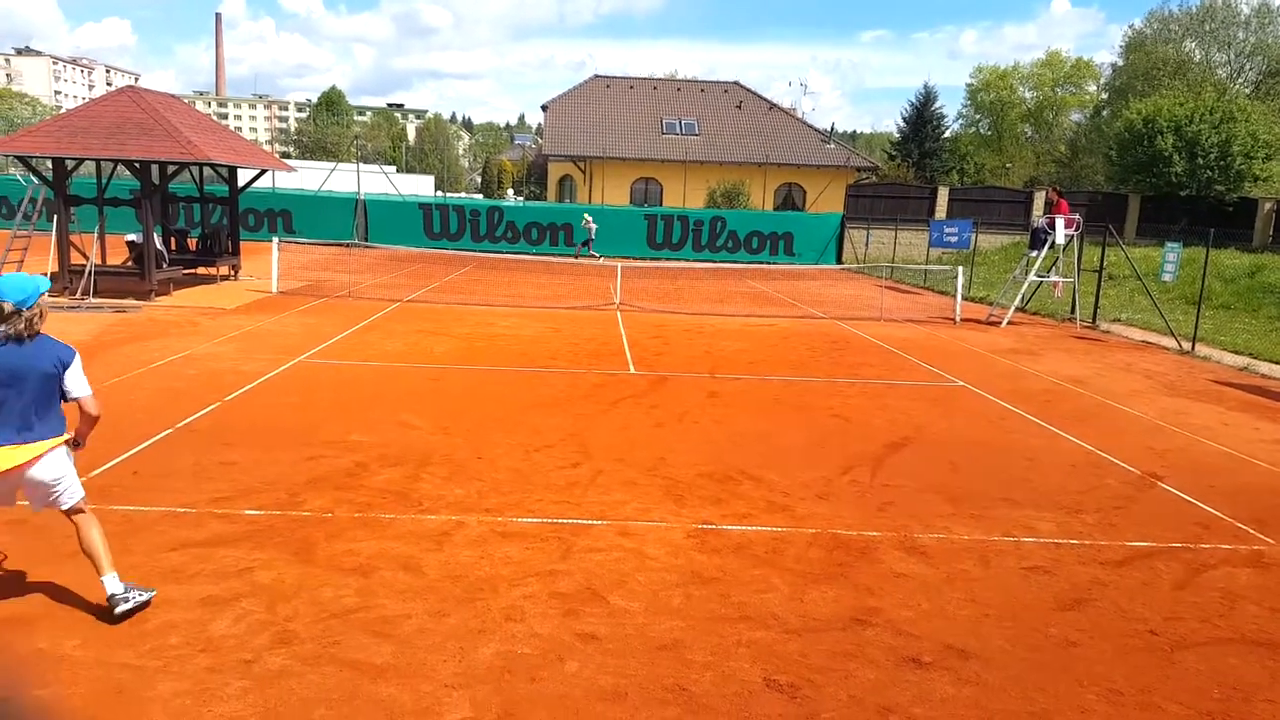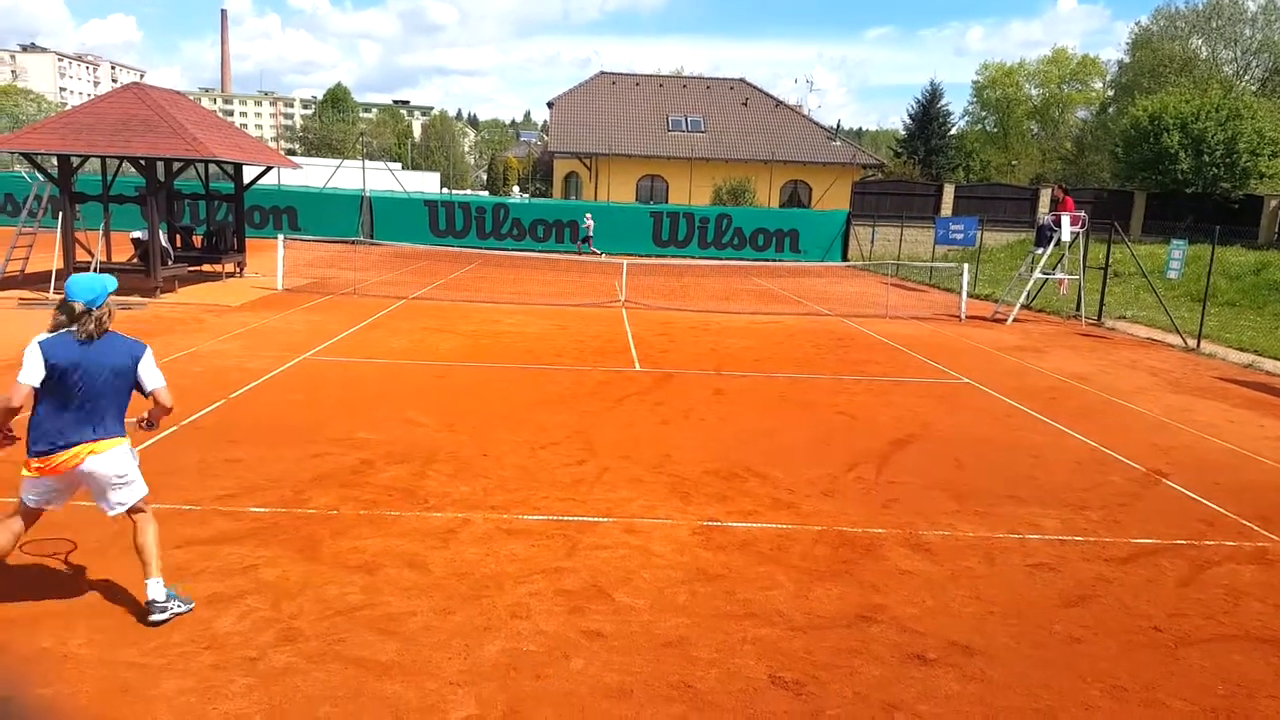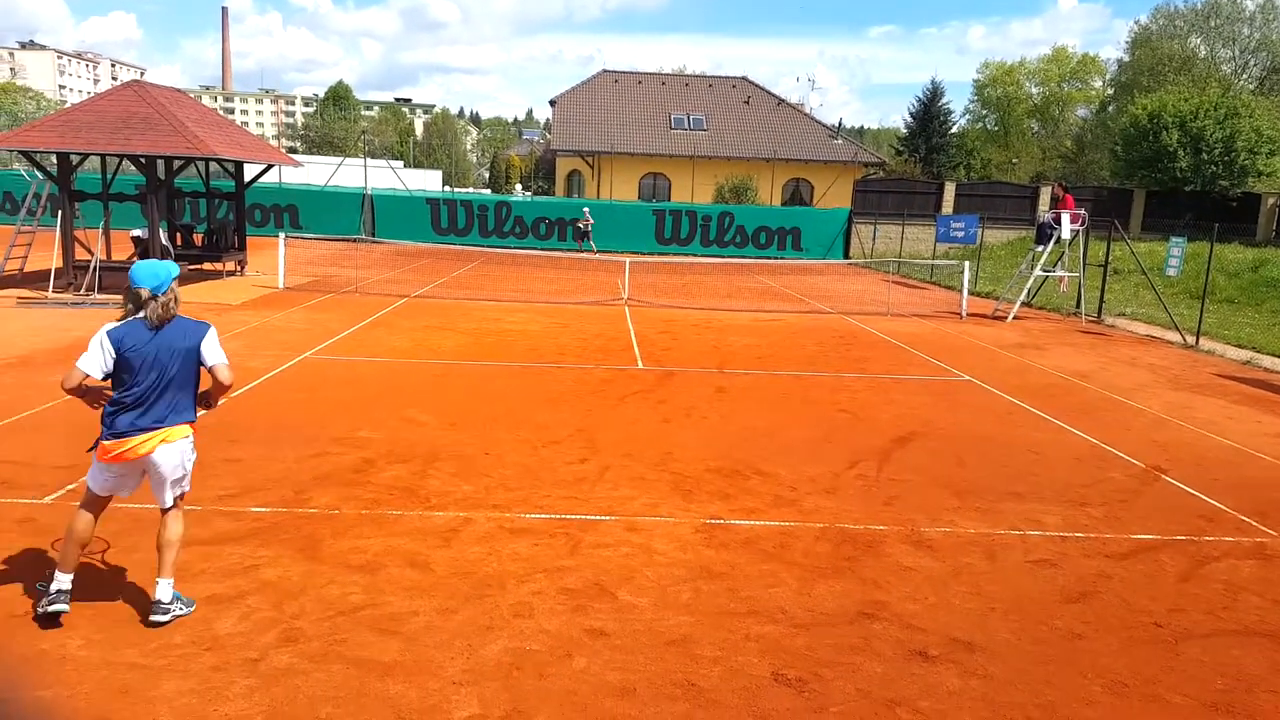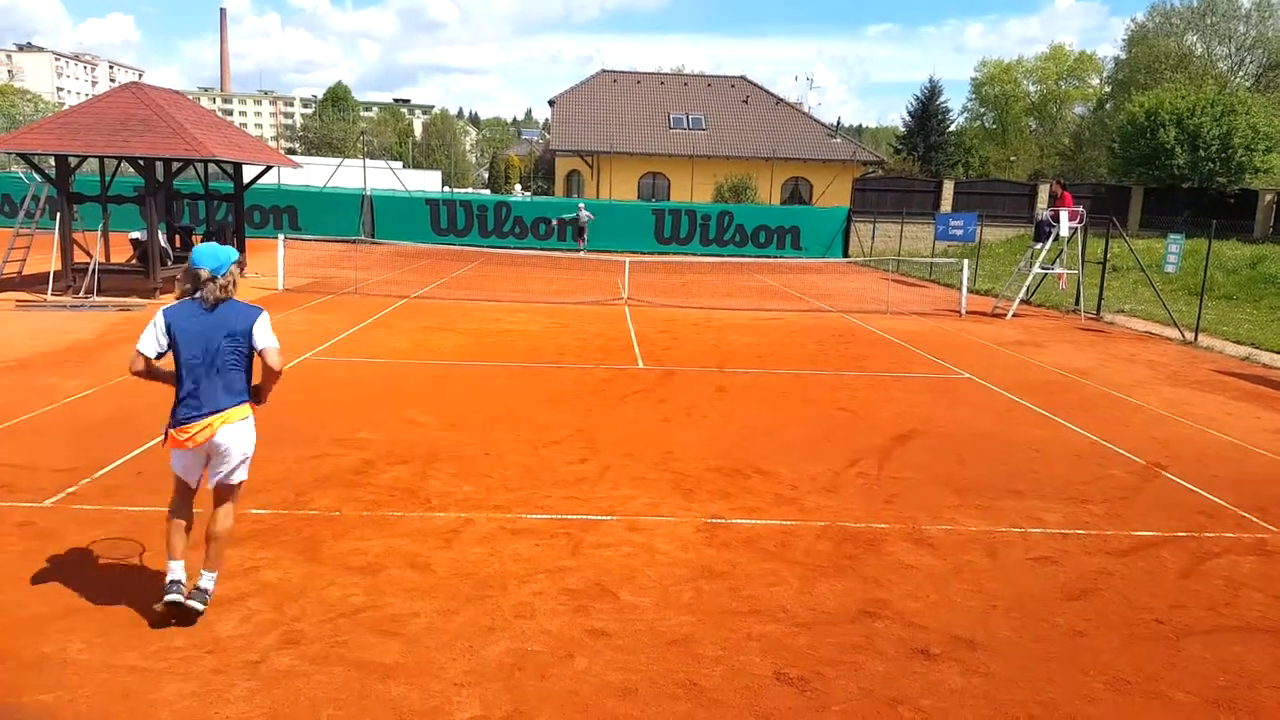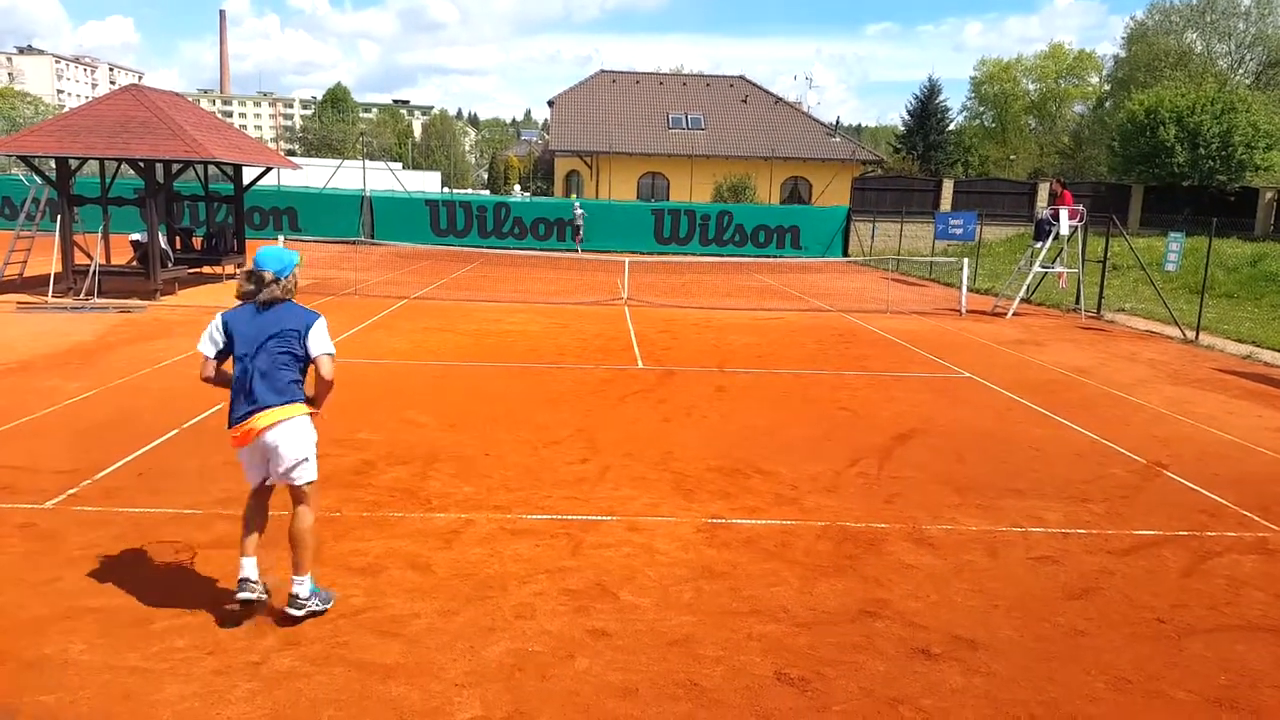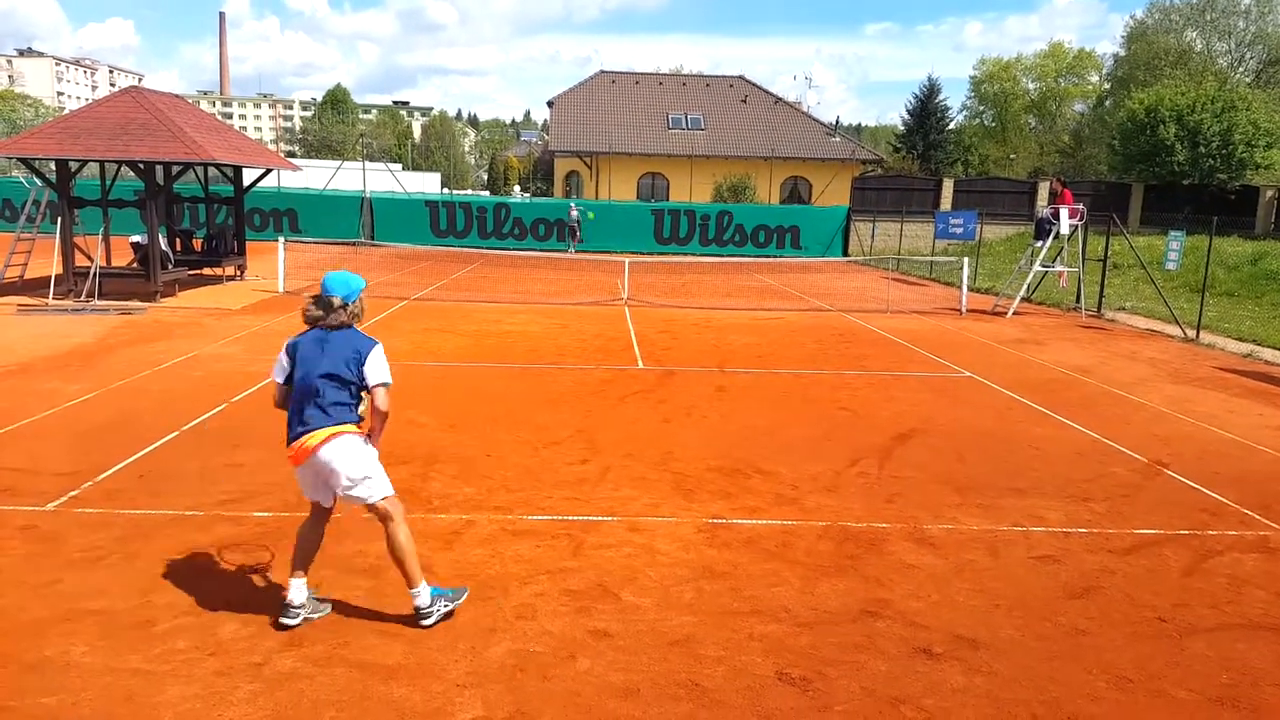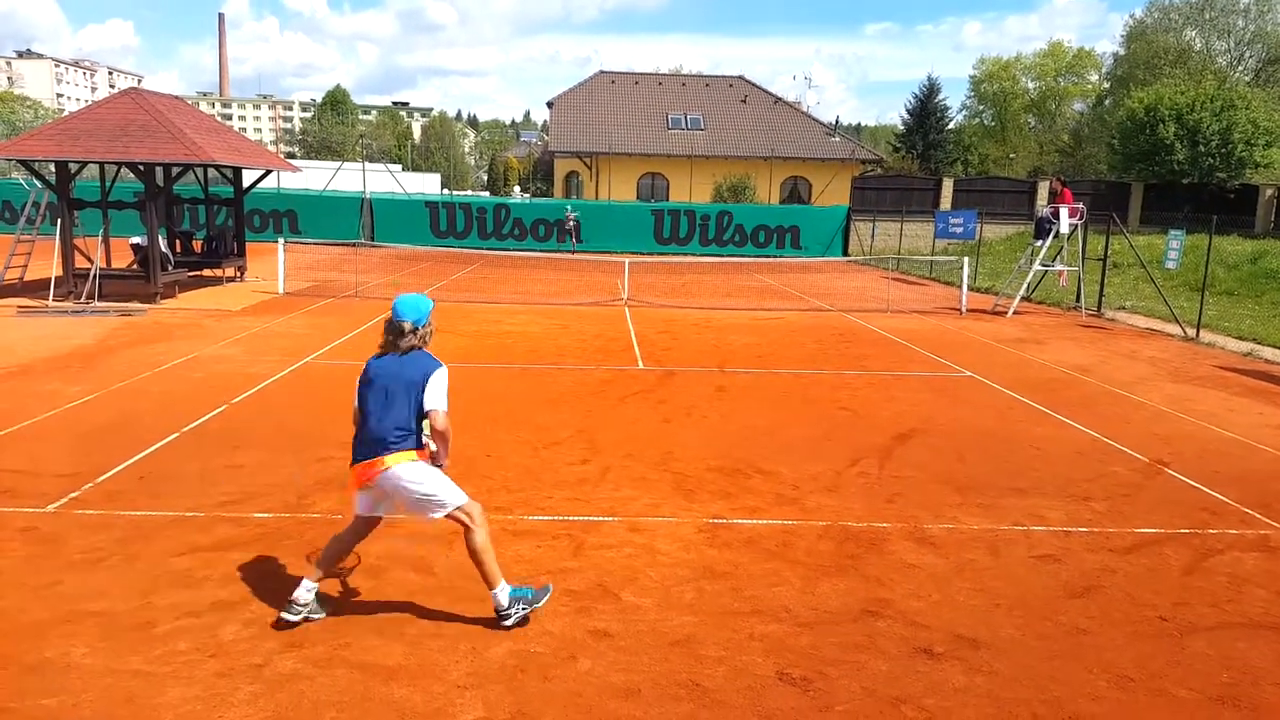
dt=0.1s
person 1, frame 1
right shoulder: (62, 353)
right elbow: (92, 411)
right wrist: (78, 438)
right hip: (44, 451)
right knee: (81, 515)
right ankle: (117, 591)
person 1, frame 2
left shoulder: (46, 346)
right shoulder: (134, 349)
right elbow: (165, 404)
right wrist: (149, 421)
left hip: (51, 455)
right hip: (108, 450)
right knee: (141, 515)
right ankle: (157, 597)
person 1, frame 3
left shoulder: (112, 335)
right shoulder: (199, 331)
left elbow: (70, 383)
right elbow: (225, 380)
left wrist: (91, 393)
right wrist: (209, 398)
left hip: (120, 441)
right hip: (170, 440)
left knee: (91, 507)
right knee: (172, 511)
left ankle: (58, 590)
right ankle: (164, 597)
person 1, frame 4
left shoulder: (169, 316)
right shoulder: (251, 315)
left elbow: (138, 366)
right elbow: (274, 366)
right wrist: (259, 393)
left hip: (187, 425)
right hip: (231, 421)
left knee: (183, 495)
right knee: (225, 502)
left ankle: (174, 580)
right ankle: (203, 586)
person 1, frame 5
left shoulder: (228, 318)
right shoulder: (309, 319)
left elbow: (206, 371)
right elbow: (327, 375)
right wrist: (315, 402)
left hip: (245, 423)
right hip: (287, 419)
left knee: (260, 493)
right knee: (302, 502)
left ankle: (247, 579)
right ankle: (302, 591)
person 1, frame 6
left shoulder: (297, 344)
right shoulder: (368, 346)
left elbow: (280, 399)
right elbow: (381, 405)
right wrist: (371, 434)
left hip: (302, 447)
right hip: (338, 442)
left knee: (321, 511)
right knee: (392, 515)
left ankle: (296, 600)
right ankle: (423, 599)
person 1, frame 7
left shoulder: (373, 365)
right shoulder: (432, 367)
left elbow: (360, 419)
right elbow: (440, 425)
right wrist: (441, 456)
left hip: (366, 463)
right hip: (401, 461)
left knee: (362, 524)
right knee: (473, 518)
left ankle: (301, 599)
right ankle: (505, 601)
